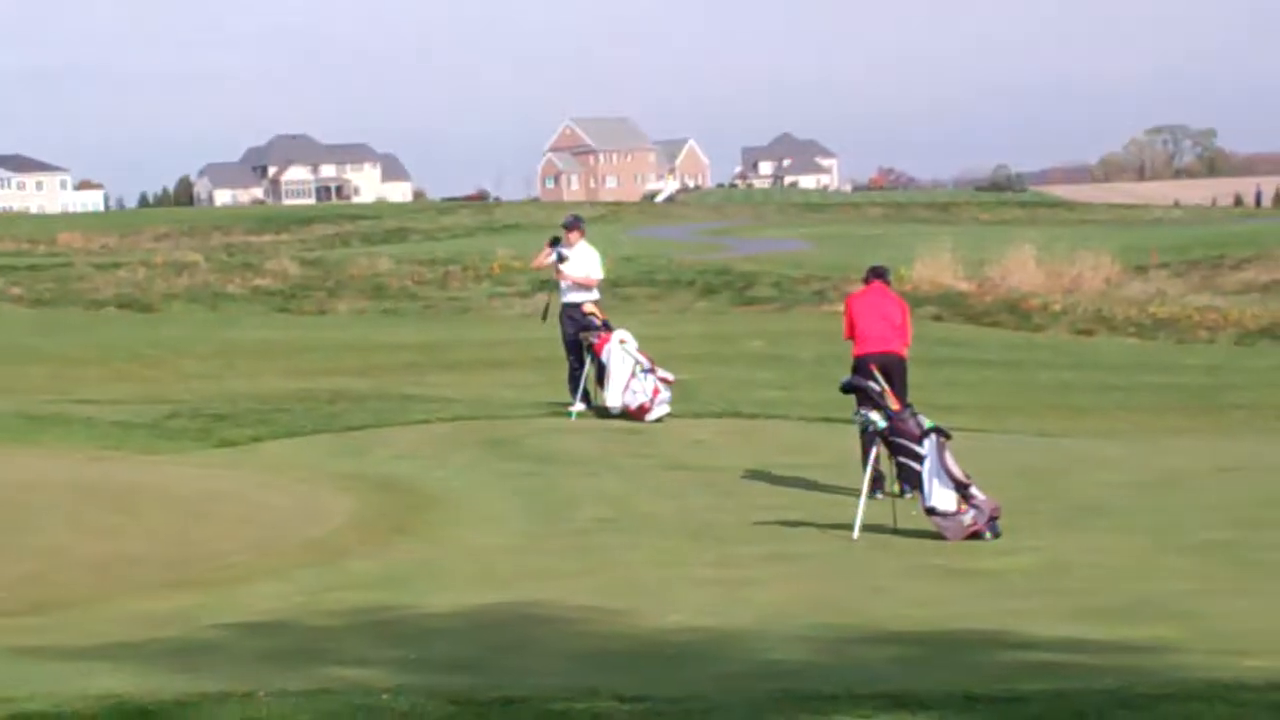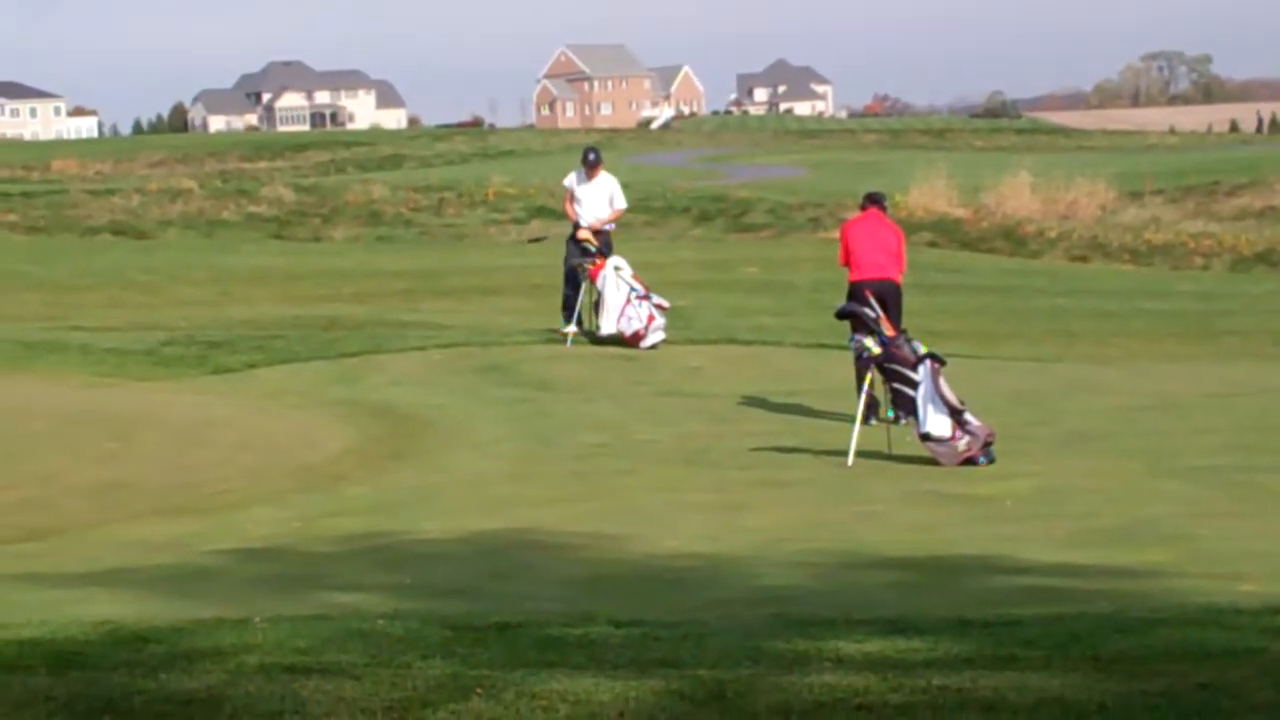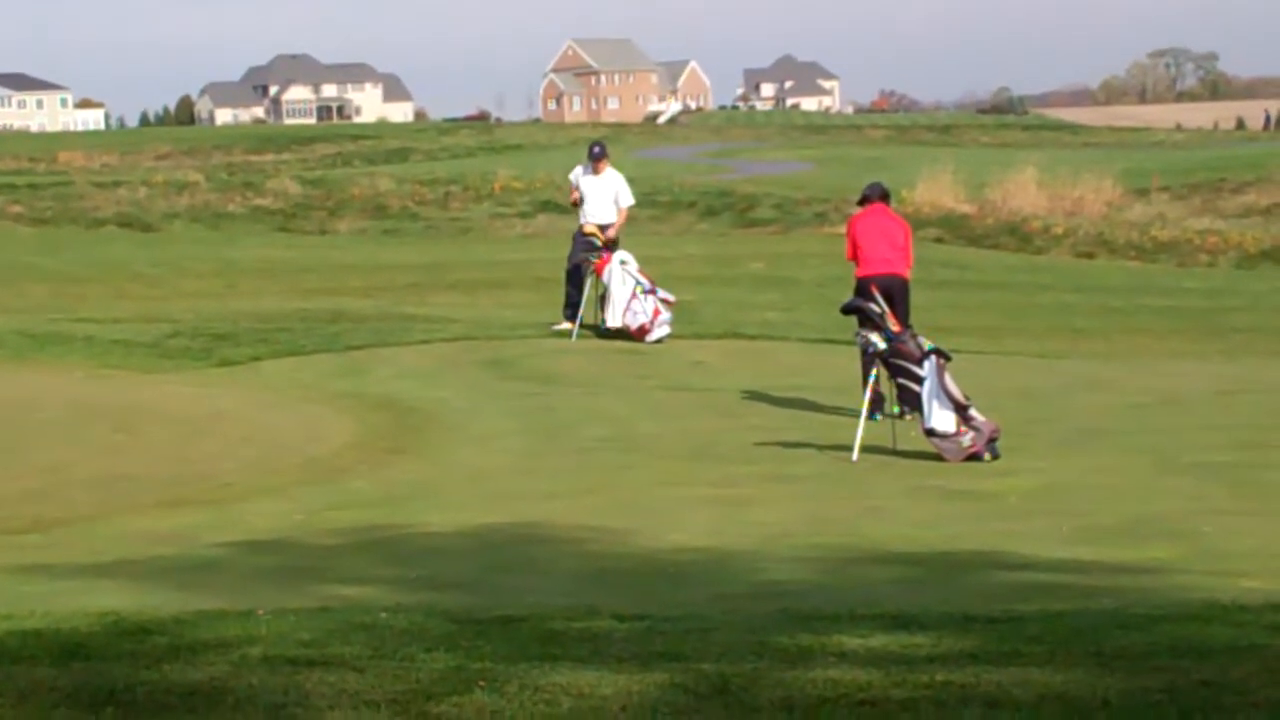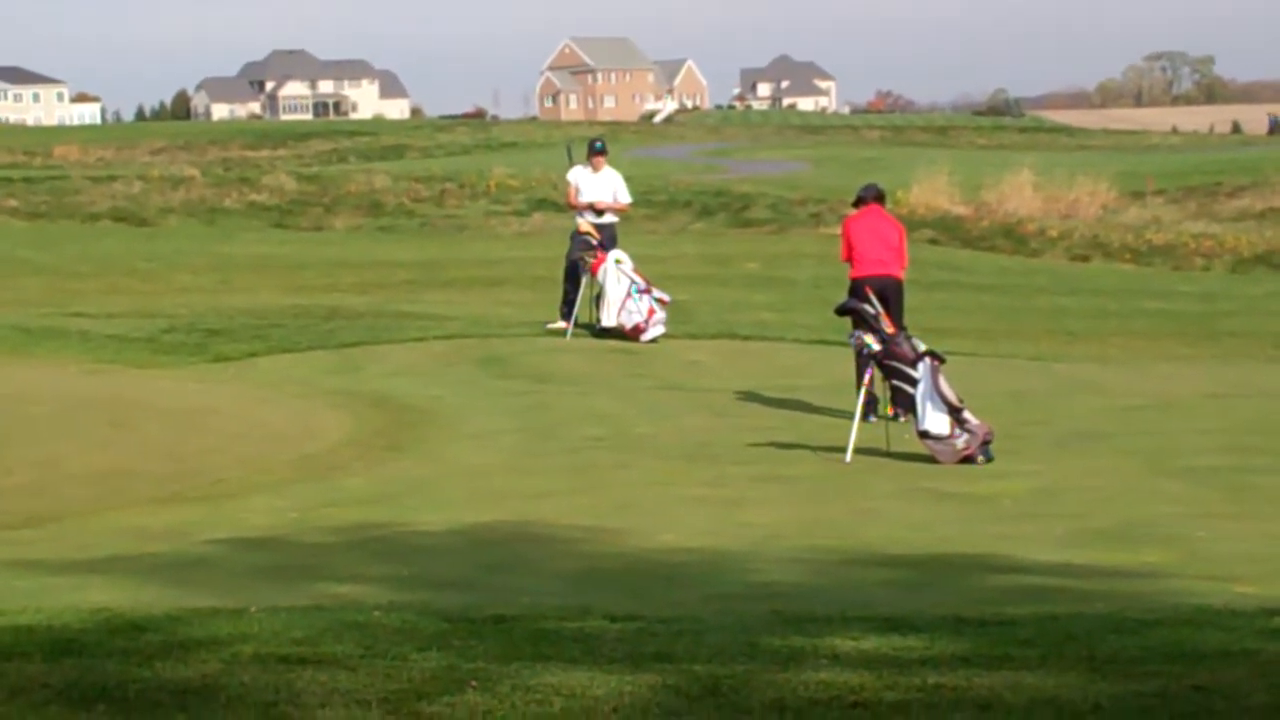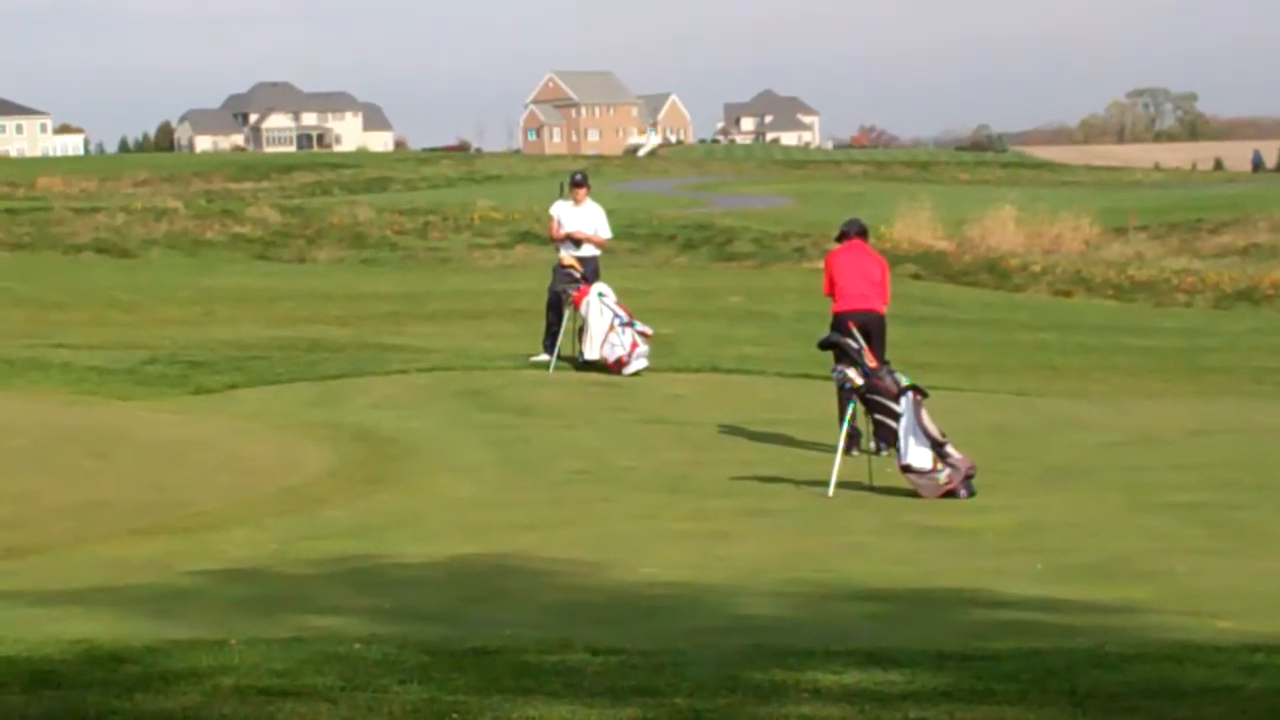
dt=1s
person 1, frame 1
left shoulder: (853, 299)
right shoulder: (899, 301)
left elbow: (849, 334)
right elbow: (906, 338)
left hip: (866, 358)
right hip: (894, 358)
left ankle: (876, 483)
right ankle: (907, 482)
person 1, frame 2
left shoulder: (849, 226)
right shoulder: (894, 228)
left elbow: (844, 260)
right elbow: (902, 265)
left hip: (861, 285)
right hip: (890, 285)
left ankle: (870, 410)
person 1, frame 3
left shoulder: (855, 221)
right shoulder: (901, 223)
left elbow: (852, 256)
right elbow: (908, 261)
left hip: (868, 280)
right hip: (897, 280)
left ankle: (875, 405)
person 1, frame 4
left shoulder: (850, 222)
right shoulder: (895, 224)
left elbow: (846, 256)
right elbow: (903, 262)
left hip: (863, 281)
right hip: (892, 281)
left ankle: (869, 407)
right ankle: (900, 406)
person 1, frame 5
left shoulder: (833, 257)
right shoulder: (878, 259)
left elbow: (829, 291)
right elbow: (885, 298)
left hip: (844, 316)
right hip: (874, 317)
left ankle: (851, 440)
right ankle: (883, 440)
person 2, frame 1
left shoulder: (590, 252)
right shoulder: (559, 250)
left elbow: (593, 281)
right elbow: (535, 265)
left wrist: (569, 277)
right wrist: (549, 248)
left hip: (588, 307)
right hip: (568, 308)
right knee: (574, 356)
right ankle: (581, 399)
person 2, frame 2
left shoulder: (610, 182)
right shoulder: (574, 178)
left elbow: (619, 210)
right elbow: (567, 203)
left wrist: (600, 222)
right wrist: (575, 221)
left hip: (601, 235)
right hip: (579, 233)
right knee: (571, 272)
right ankle: (571, 320)
person 2, frame 3
left shoulder: (616, 178)
right shoulder: (579, 172)
left elbow: (624, 209)
right elbow: (573, 195)
left wrist: (615, 229)
right wrist: (574, 199)
left hip: (607, 231)
right hip: (585, 229)
right knee: (573, 270)
right ankle: (570, 318)
person 2, frame 4
left shoulder: (614, 176)
right shoulder: (577, 172)
left elbow: (625, 206)
right elbow: (571, 201)
left wrist: (606, 205)
right wrist: (590, 204)
left hip: (606, 229)
right hip: (584, 227)
right knee: (572, 267)
right ankle: (566, 317)
person 2, frame 5
left shoulder: (596, 210)
right shoulder: (560, 206)
left elbow: (604, 241)
right elbow: (552, 235)
left wrist: (585, 236)
right wrist: (567, 235)
left hip: (589, 262)
right knee: (554, 301)
right ankle: (549, 349)
